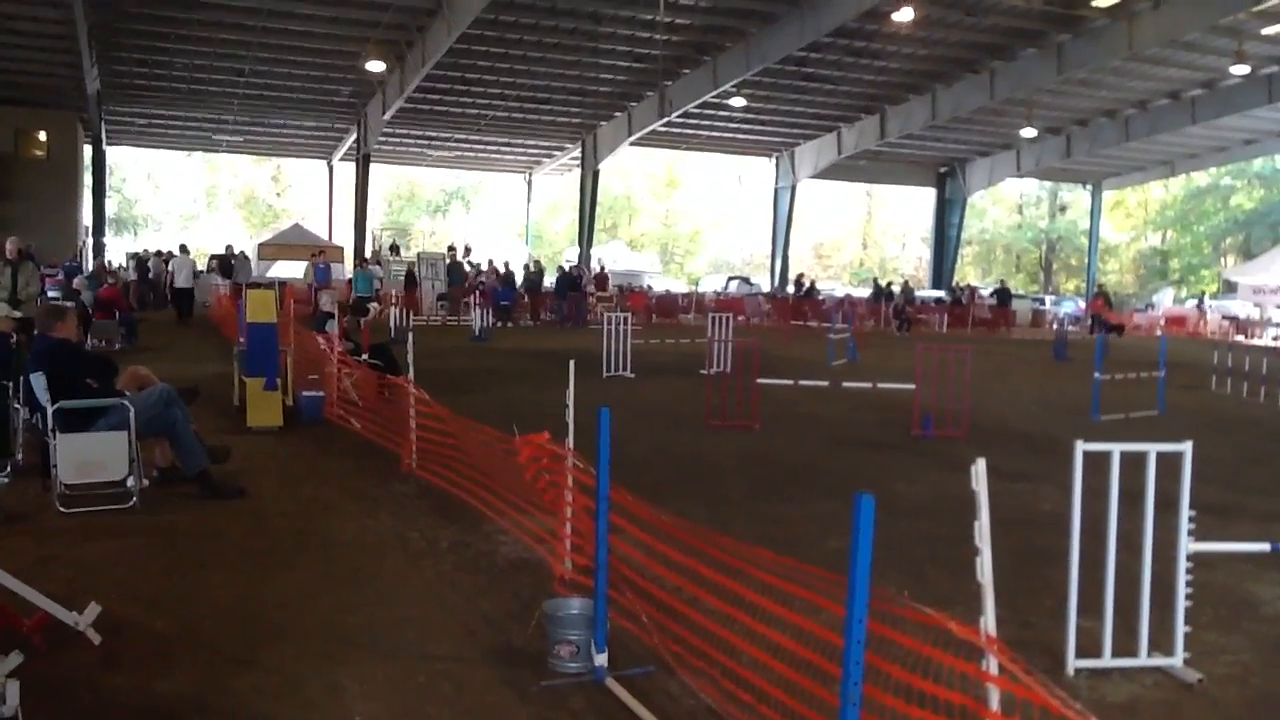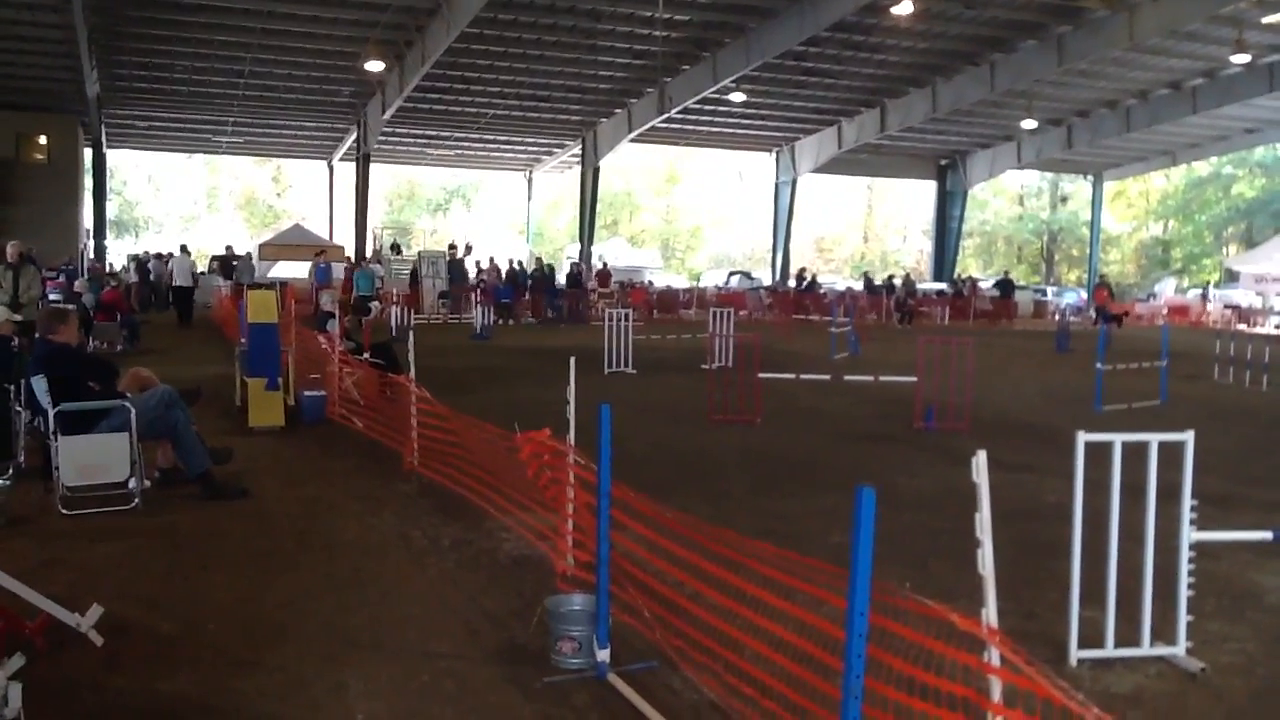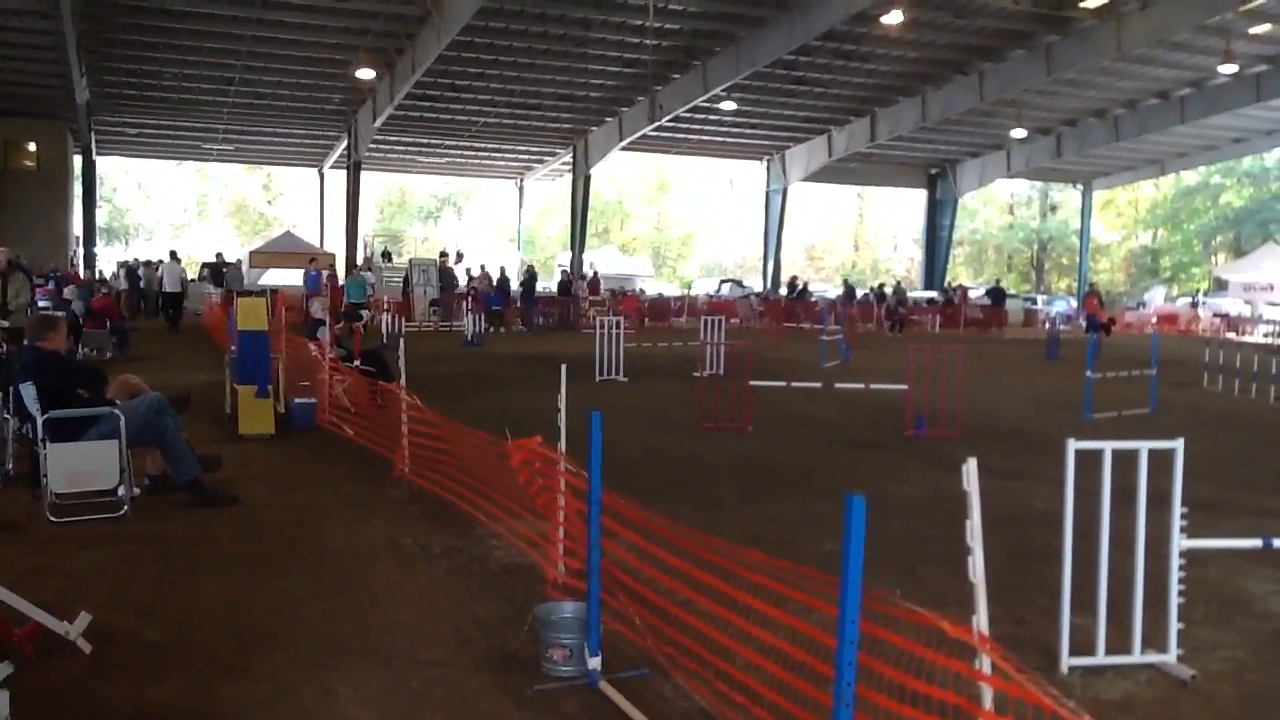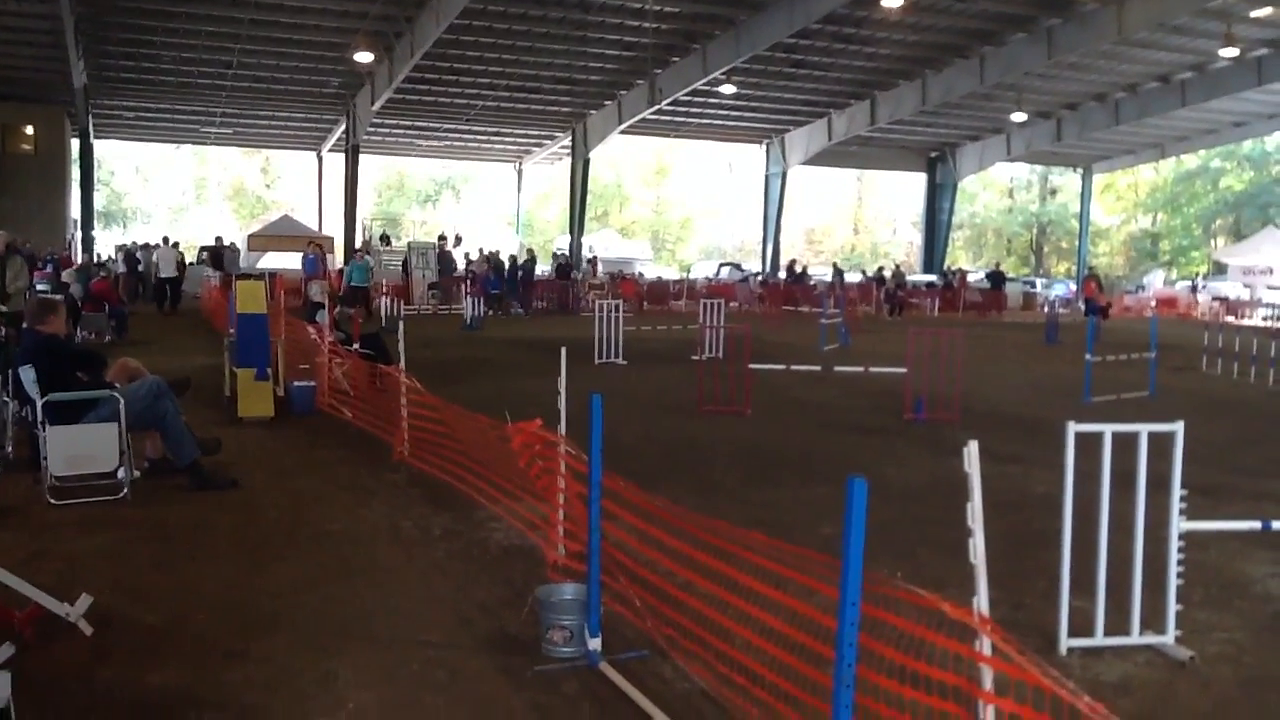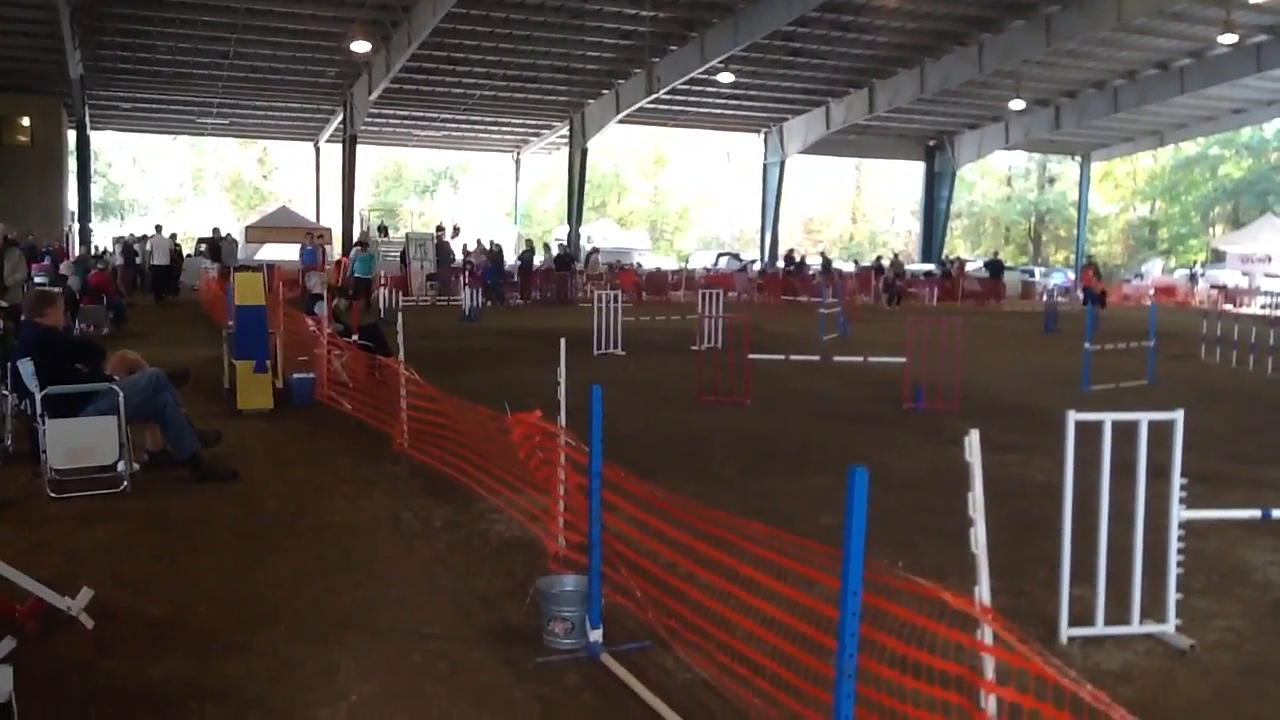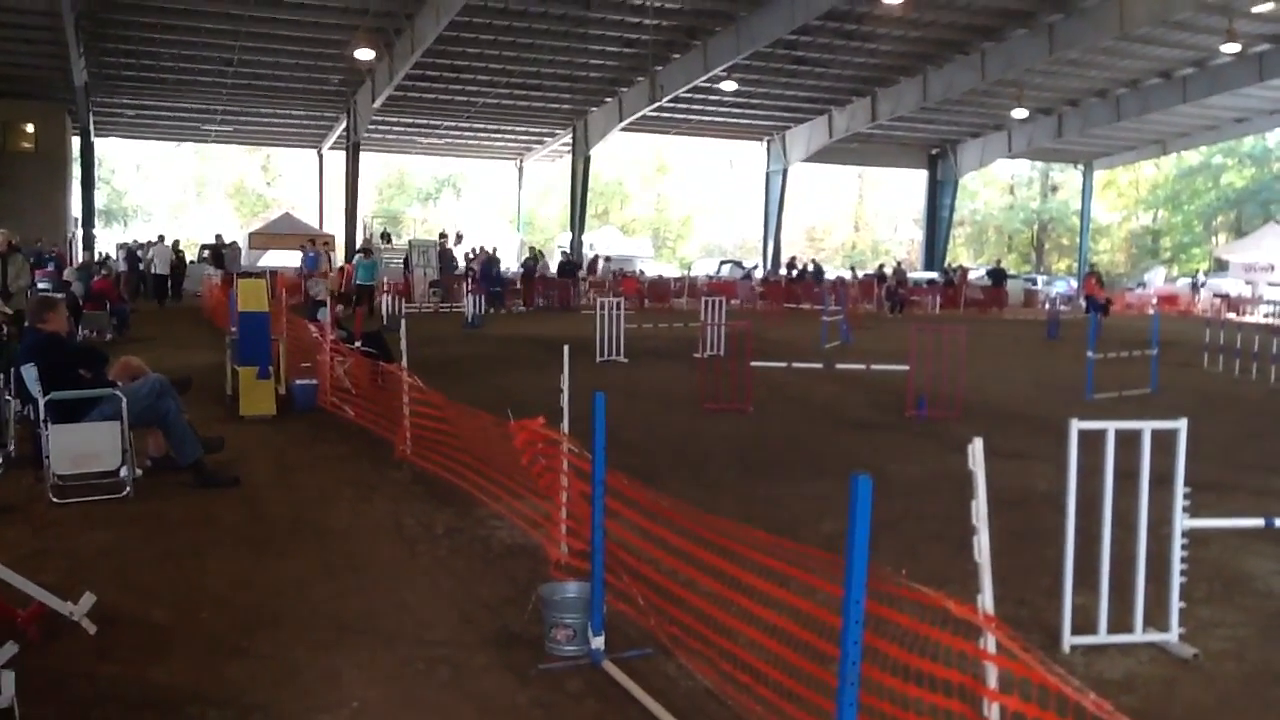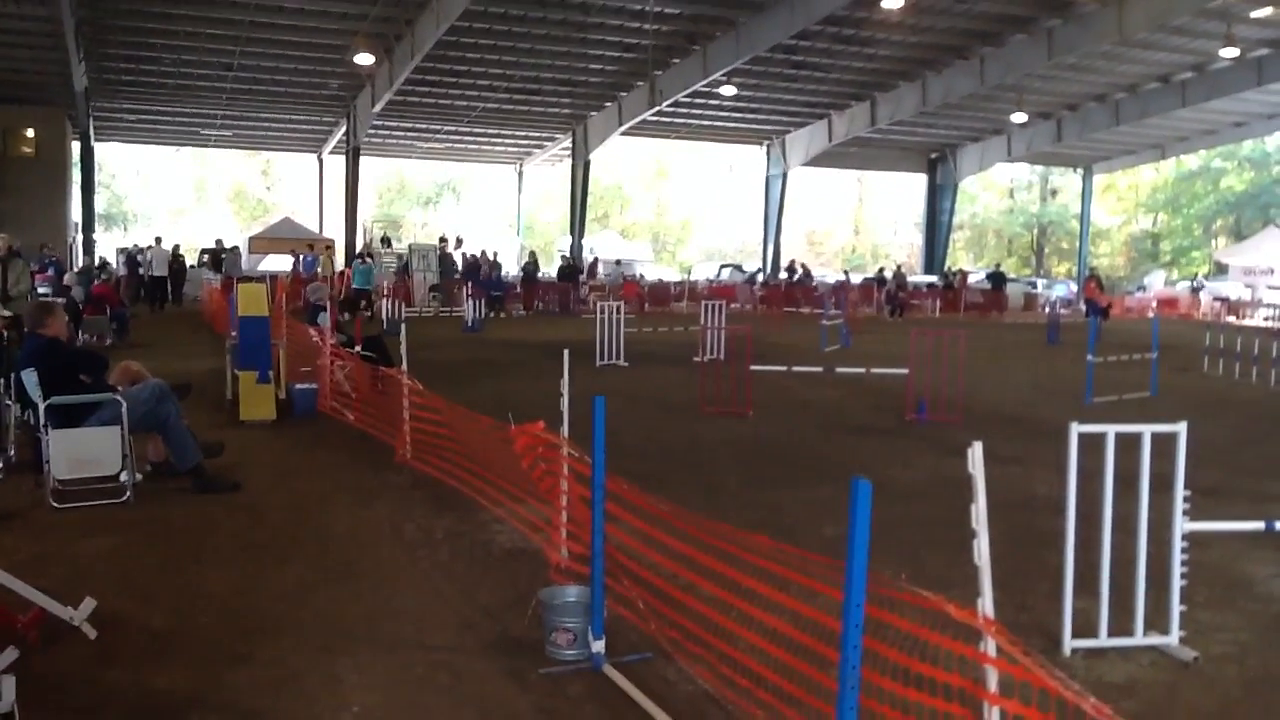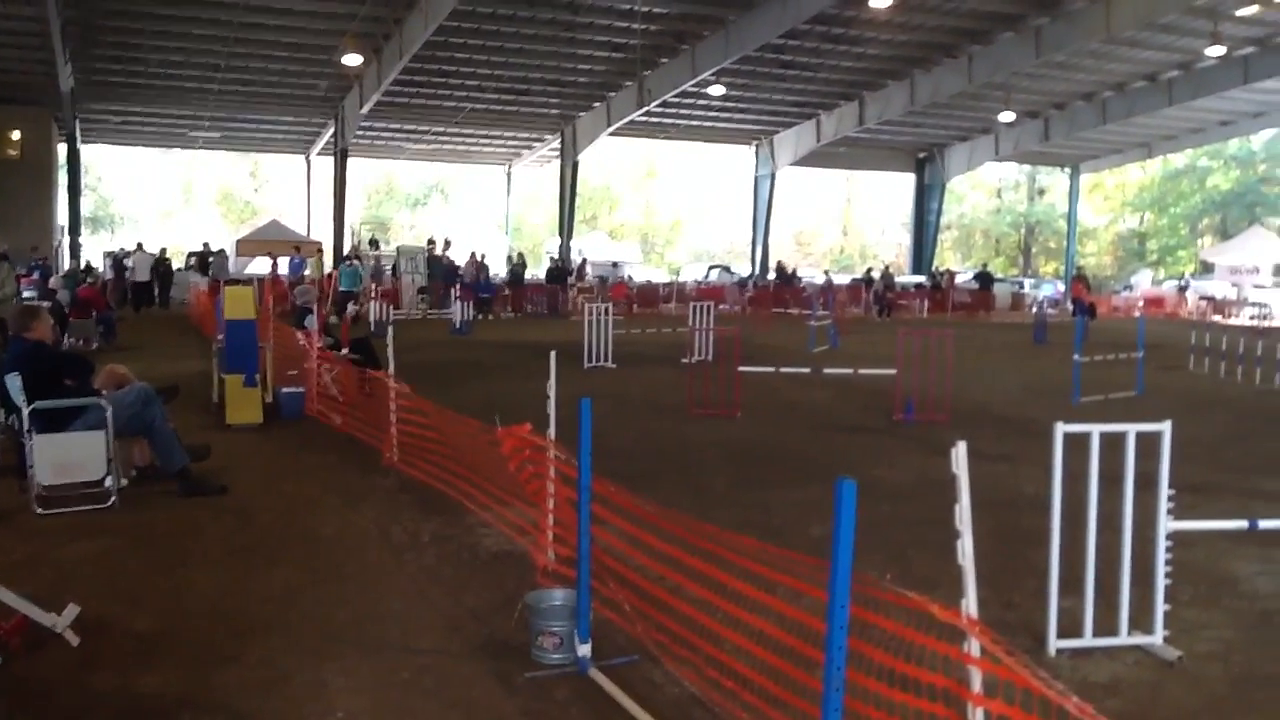
dt=0.3s
person 1, frame 1
left shoulder: (41, 350)
right shoulder: (59, 348)
right elbow: (108, 369)
left hip: (81, 422)
right hip: (94, 423)
left knee: (171, 415)
right knee: (166, 393)
left ankle: (204, 479)
right ankle: (200, 455)
person 1, frame 2
left shoulder: (42, 353)
right shoulder: (59, 353)
right elbow: (108, 371)
left hip: (83, 425)
right hip: (96, 425)
left knee: (173, 416)
right knee: (167, 395)
left ankle: (205, 479)
right ankle: (202, 455)
person 1, frame 3
left shoulder: (31, 360)
right shoulder: (48, 361)
right elbow: (97, 379)
left hip: (72, 431)
right hip: (84, 432)
left knee: (162, 422)
right knee: (156, 402)
person 1, frame 4
left shoulder: (30, 343)
right shoulder: (48, 344)
right elbow: (96, 362)
left hip: (70, 414)
right hip: (84, 415)
left knee: (160, 405)
right knee: (156, 386)
person 1, frame 5
left shoulder: (29, 335)
right shoulder: (46, 337)
right elbow: (95, 354)
left hip: (69, 407)
right hip: (82, 408)
left knee: (159, 397)
right knee: (155, 378)
person 1, frame 6
left shoulder: (32, 341)
right shoulder: (49, 343)
right elbow: (98, 359)
left hip: (73, 412)
right hip: (86, 414)
left knee: (162, 403)
right knee: (158, 384)
person 1, frame 7
left shoulder: (33, 347)
right shoulder: (49, 348)
right elbow: (99, 364)
left hip: (72, 419)
right hip: (86, 419)
left knee: (163, 408)
right knee: (158, 389)
person 1, frame 8
right shoulder: (33, 352)
right elbow: (84, 367)
left hip: (57, 423)
right hip: (73, 423)
left knee: (147, 412)
right knee: (143, 394)
